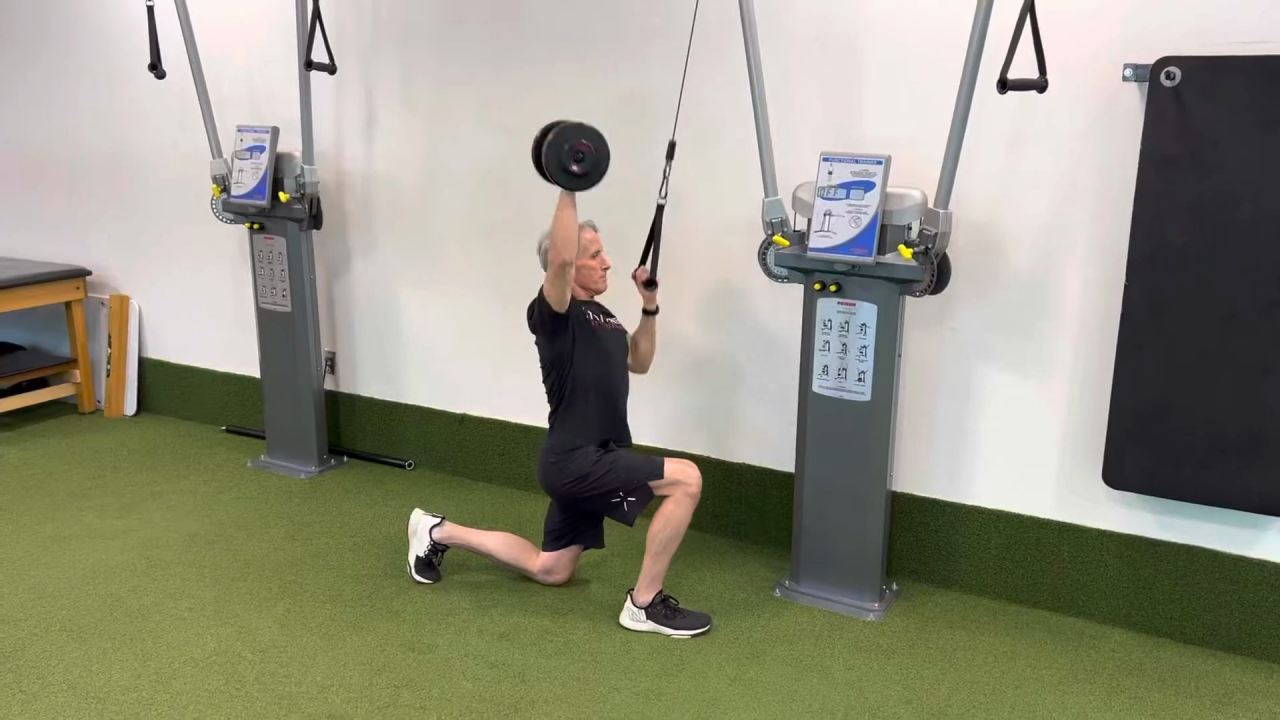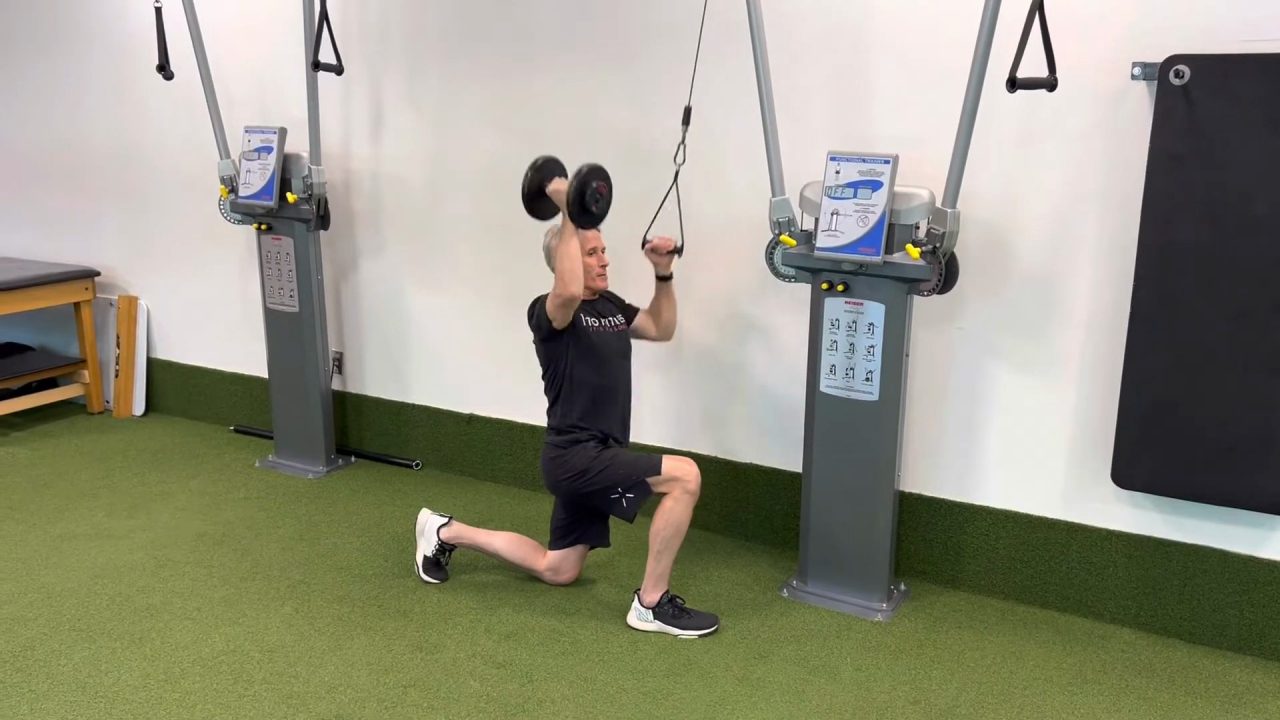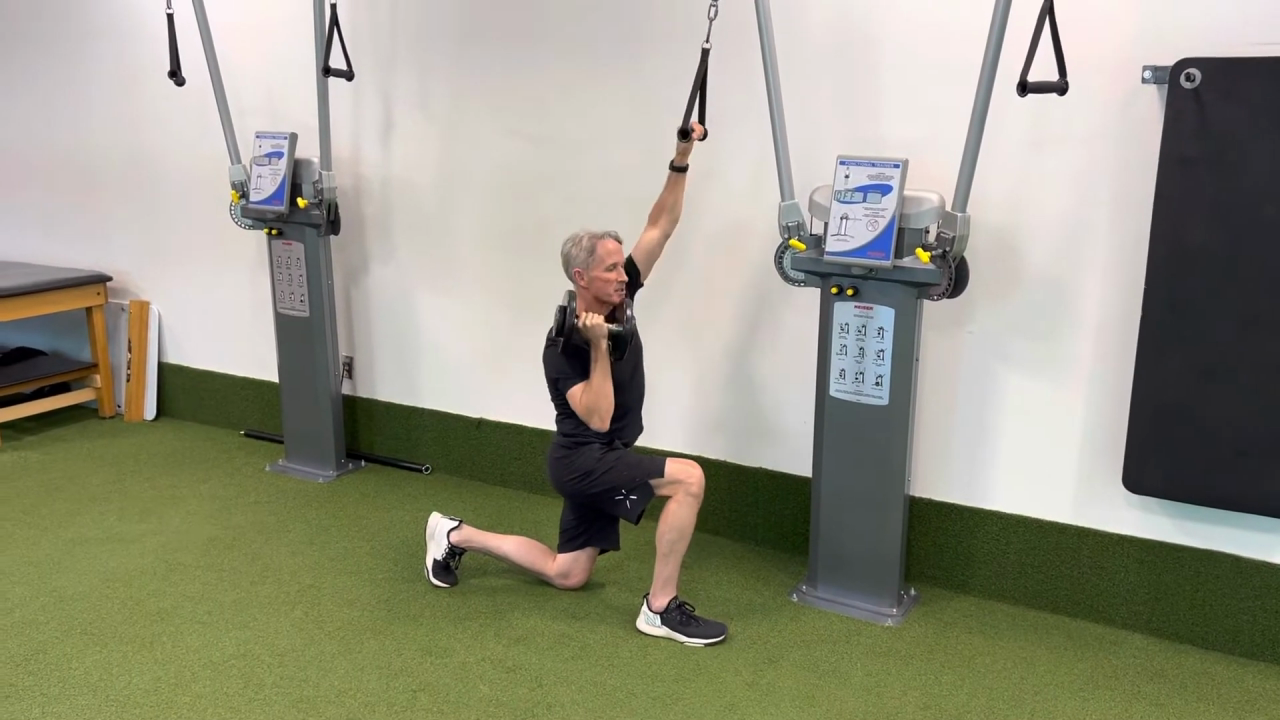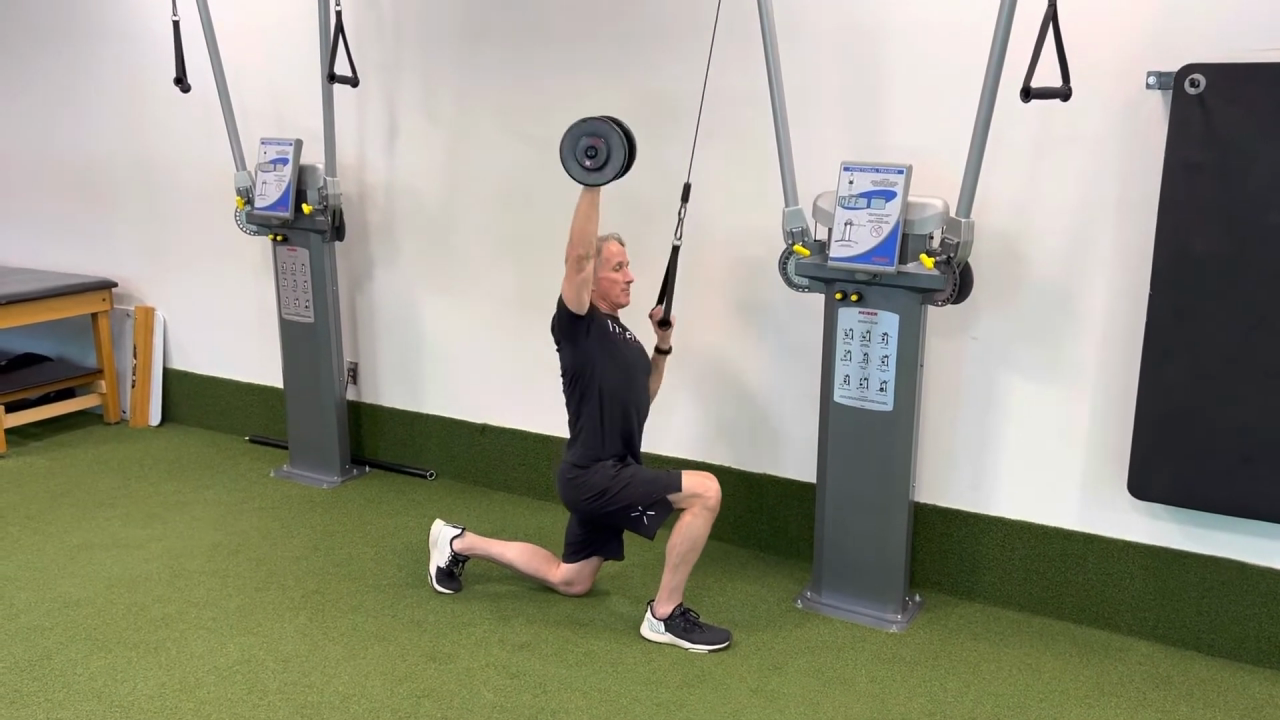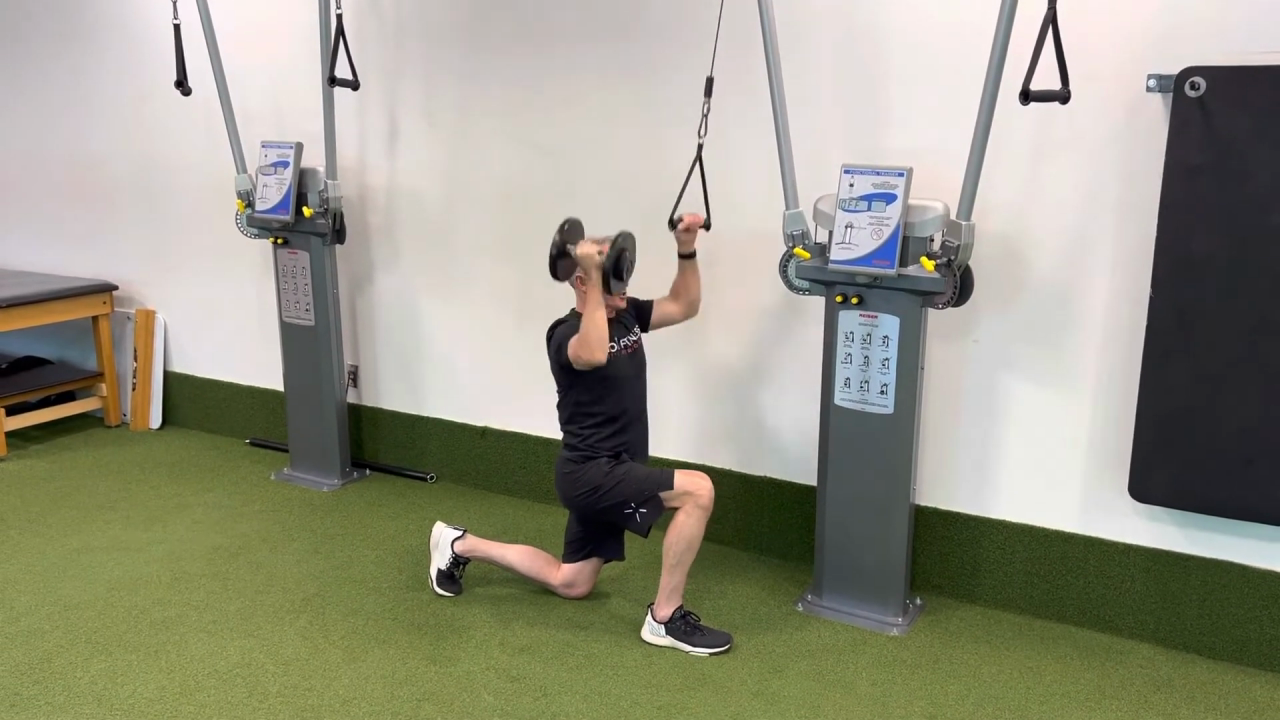
dt=1s
person 1, frame 1
left shoulder: (598, 315)
right shoulder: (549, 311)
left elbow: (640, 362)
right elbow: (563, 260)
left wrist: (648, 304)
right wrist: (567, 185)
left hip: (586, 460)
right hip: (577, 461)
left knee: (550, 570)
right knee: (686, 478)
left ankle: (438, 533)
right ankle: (645, 603)
person 1, frame 2
left shoulder: (609, 305)
right shoulder: (548, 313)
left elbow: (663, 329)
right elbow: (568, 292)
left wrist: (663, 273)
right wrist: (568, 217)
left hip: (594, 455)
right hip: (576, 456)
left knee: (556, 570)
right knee: (684, 476)
left ankle: (446, 534)
right ankle: (652, 603)
person 1, frame 3
left shoulder: (617, 299)
right shoulder: (564, 346)
left elbow: (660, 226)
right elbow: (598, 420)
left wrist: (681, 158)
right wrist: (599, 347)
left hip: (602, 461)
right hip: (583, 461)
left knee: (566, 574)
right knee: (688, 479)
left ankle: (456, 536)
right ankle: (661, 609)
person 1, frame 4
left shoulder: (618, 333)
right shoulder: (576, 323)
left elbow: (640, 394)
right elbow: (578, 255)
left wrist: (663, 345)
right wrist: (592, 183)
left hip: (606, 474)
right hip: (595, 476)
left knee: (569, 580)
right knee: (705, 491)
left ankle: (459, 544)
right ankle: (665, 615)
person 1, frame 5
left shoulder: (626, 315)
right shoulder: (565, 333)
left elbow: (686, 306)
right elbow: (594, 355)
left wrist: (687, 251)
right wrist: (594, 278)
left hip: (610, 472)
right hip: (590, 473)
left knee: (570, 583)
right knee: (697, 490)
left ankle: (460, 546)
right ankle: (665, 618)
